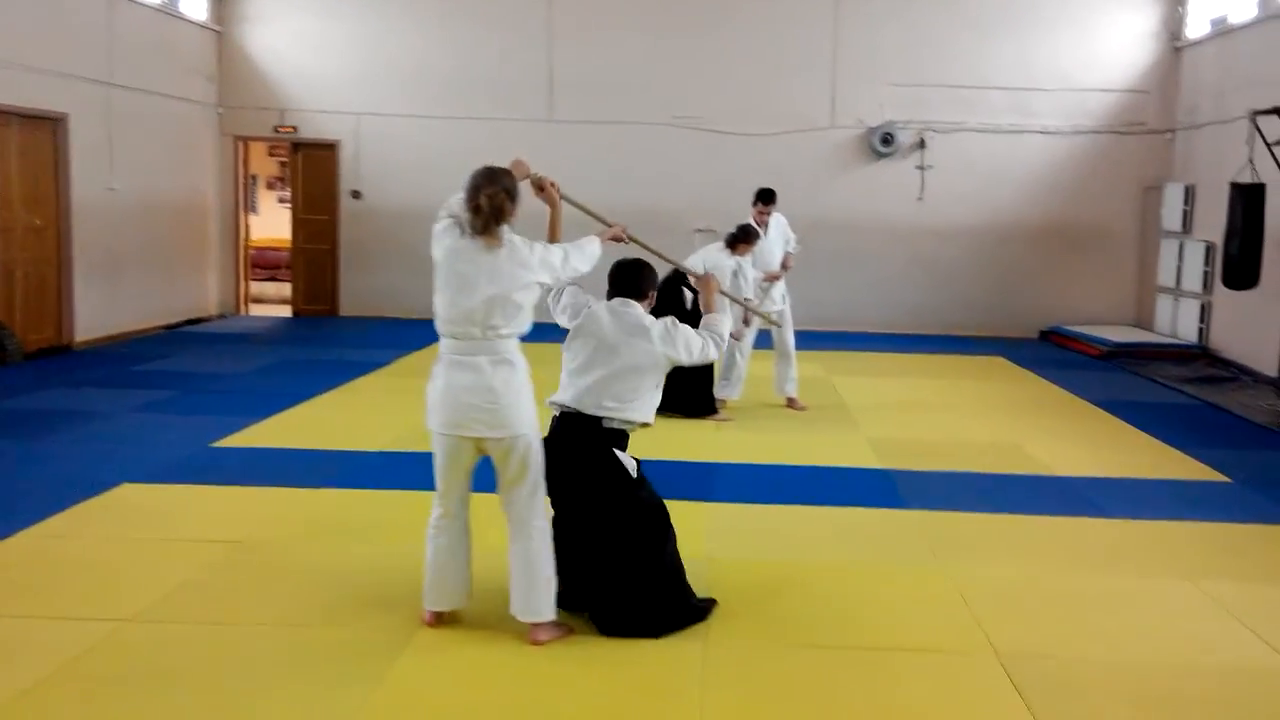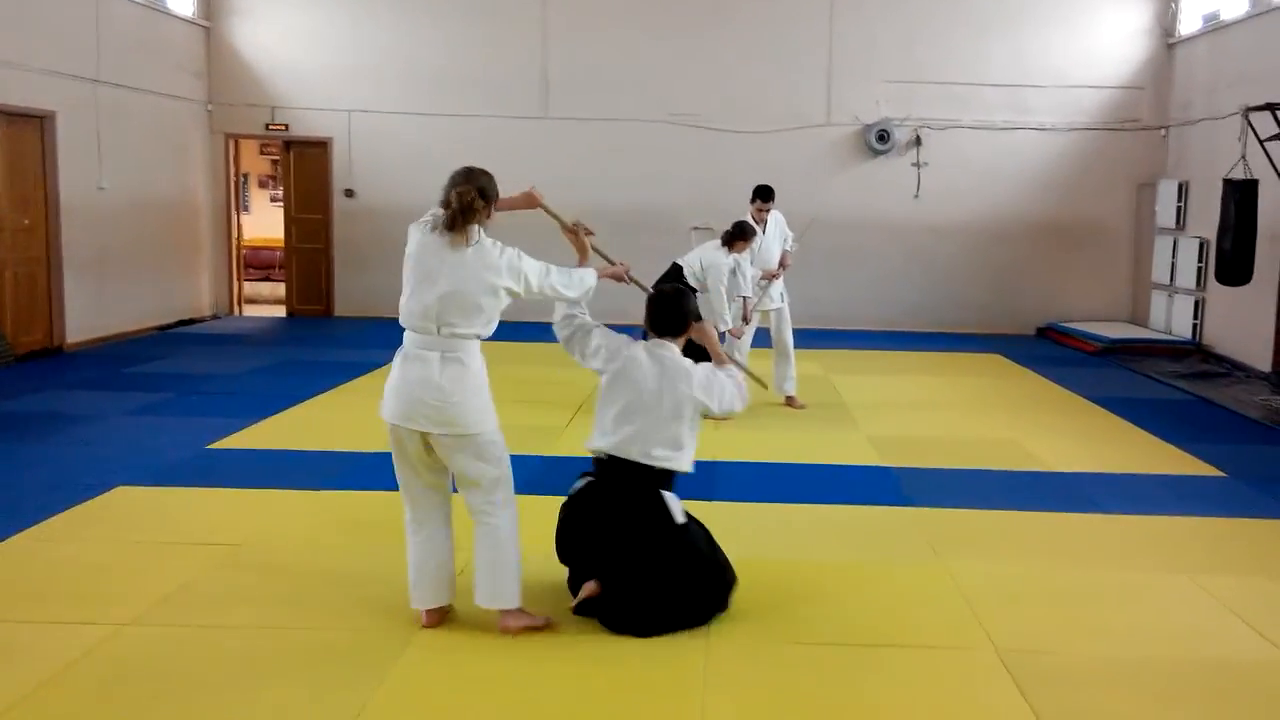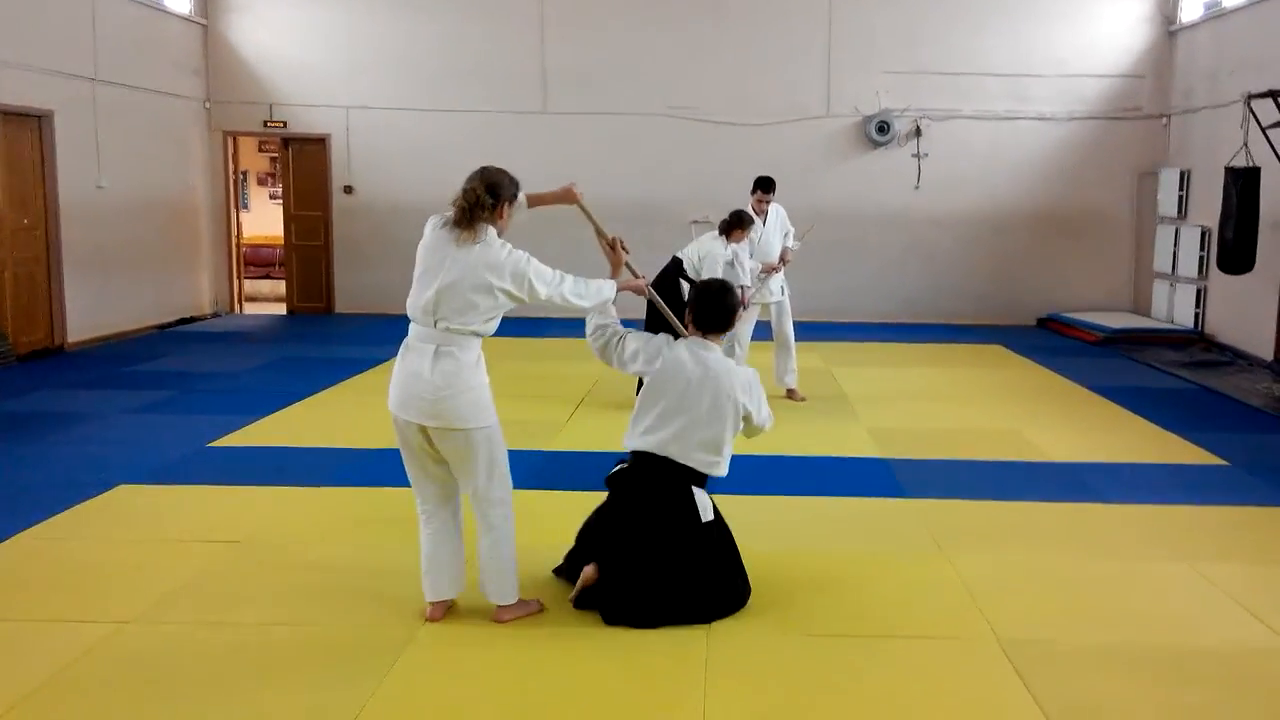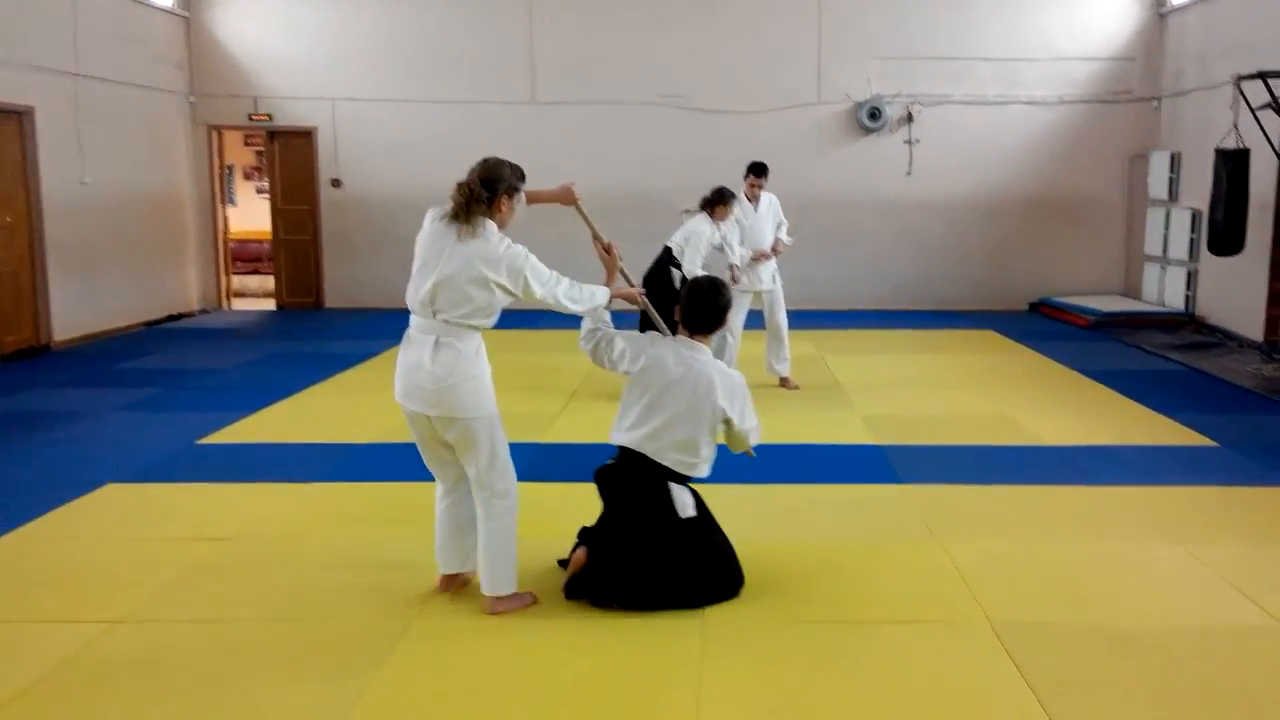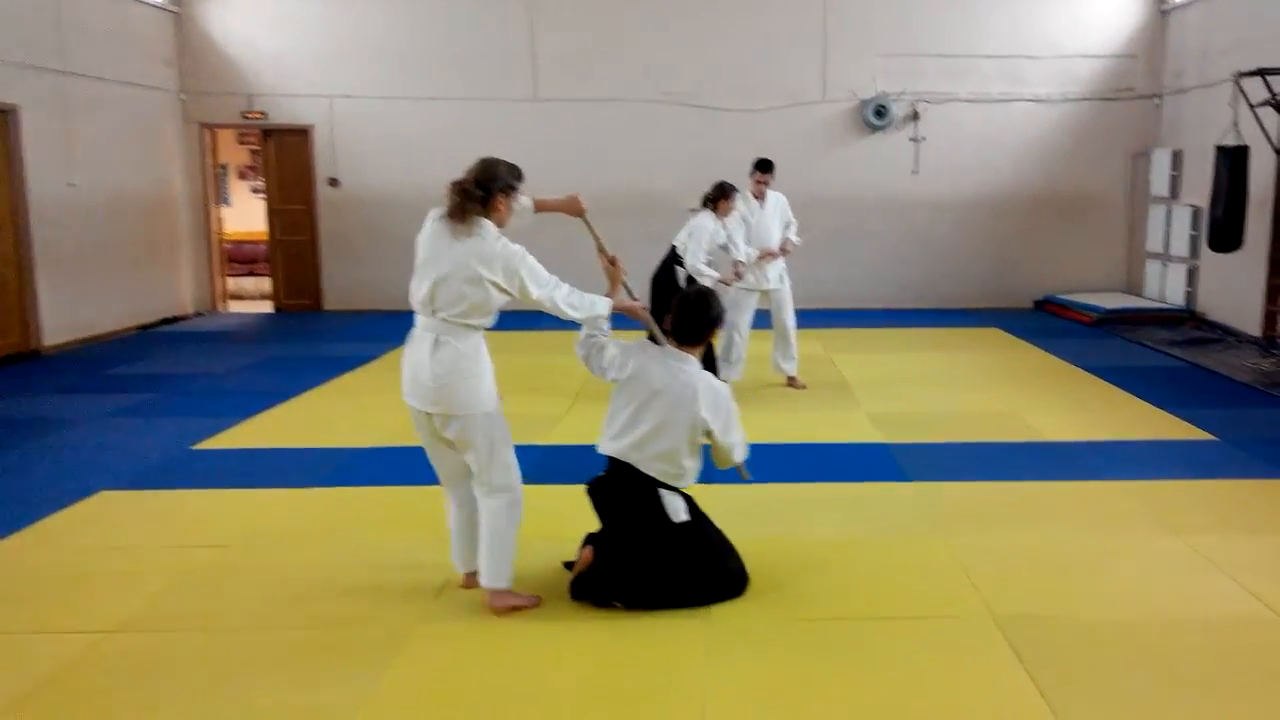
dt=0.3s
person 1, frame 1
left shoulder: (447, 241)
right shoulder: (528, 255)
left elbow: (455, 207)
right elbow: (574, 258)
left wrist: (501, 177)
right wrist: (604, 236)
left hip: (452, 383)
right hip: (503, 385)
left knee: (449, 504)
right knee: (526, 509)
left ankle: (439, 604)
right ankle: (539, 619)
person 1, frame 2
left shoulder: (419, 238)
right shoulder: (499, 260)
left elbow: (446, 216)
right elbow: (558, 282)
left wrist: (512, 203)
right wrist: (600, 271)
left hip: (409, 381)
right hip: (459, 386)
left knee: (424, 505)
right knee: (492, 500)
left ankle: (432, 604)
right ankle: (507, 607)
person 1, frame 3
left shoulder: (435, 231)
right shoulder: (506, 261)
left elbow: (473, 215)
right elbow: (568, 290)
left wrist: (547, 197)
right wrist: (621, 284)
left hip: (410, 374)
right hip: (458, 381)
left knee: (434, 498)
right knee: (492, 497)
left ankle: (438, 597)
right ankle: (505, 599)
person 1, frame 4
left shoulder: (434, 224)
right shoulder: (503, 255)
left elbow: (478, 207)
right elbow: (562, 293)
left wrist: (546, 196)
right wrist: (615, 292)
left hip: (414, 364)
right hip: (459, 372)
left knee: (452, 479)
right knee: (495, 486)
left ankle: (454, 569)
right ankle: (499, 591)
person 1, frame 5
left shoulder: (435, 225)
right shoulder: (501, 254)
left elbow: (483, 214)
right elbow: (560, 297)
right wrist: (616, 304)
left hip: (421, 363)
right hip: (461, 369)
left knee: (458, 478)
right knee: (499, 483)
left ankle: (472, 567)
right ankle: (496, 587)
person 2, frame 1
left shoulder: (587, 311)
right shoulder: (664, 332)
right elbow: (712, 345)
right wrist: (710, 300)
left hip: (562, 442)
right hip: (602, 452)
right knee: (645, 530)
left ankle: (576, 576)
person 2, frame 2
left shoulder: (619, 352)
right shoulder: (700, 378)
left elbow: (569, 322)
right elbow: (736, 395)
right wrist: (714, 348)
left hip: (599, 490)
right hip: (649, 503)
right knee: (709, 578)
left ankle: (597, 580)
right ankle: (610, 595)
person 2, frame 3
left shoulder: (659, 352)
right shoulder: (743, 379)
left elbow: (603, 336)
right elbow: (759, 425)
left hip: (635, 482)
right hip: (682, 499)
left knee: (617, 521)
right knee: (727, 592)
left ankle: (595, 568)
right ankle: (615, 589)
person 2, frame 4
left shoulder: (646, 349)
right shoulder: (728, 381)
left elbow: (594, 338)
right elbow: (745, 441)
left hip: (621, 478)
right hip: (665, 495)
right knee: (722, 579)
left ankle: (592, 554)
right ankle: (614, 580)
person 2, frame 5
left shoulder: (633, 357)
right shoulder: (713, 392)
left elbow: (590, 345)
right elbow: (731, 456)
left wrist: (610, 295)
left hip: (613, 490)
right hip: (656, 505)
right knee: (729, 577)
left ankle: (600, 553)
right ankle: (628, 585)
person 3, frame 1
left shoulder: (780, 221)
left elbow: (790, 239)
left wrist: (788, 255)
right wrist: (763, 276)
left hip: (777, 292)
right hip: (752, 294)
left knee: (786, 344)
right knee: (739, 344)
left ankle: (790, 394)
right ankle: (722, 395)
person 3, frame 2
left shoulder: (778, 219)
left elbow: (788, 237)
left wrist: (787, 253)
right wrist: (762, 274)
left hip: (776, 290)
right hip: (751, 292)
left knee: (785, 343)
right knee: (737, 343)
left ankle: (789, 393)
person 3, frame 3
left shoulder: (779, 212)
left elbow: (788, 232)
left wrist: (787, 248)
right wrist: (761, 267)
left hip: (776, 283)
left knee: (785, 335)
right knee: (738, 336)
left ankle: (789, 385)
person 3, frame 4
left shoulder: (772, 201)
right shoulder: (734, 206)
left elbow: (781, 224)
right elbow: (729, 245)
left wrist: (780, 240)
right wrist: (751, 255)
left hip: (768, 271)
right hip: (743, 273)
left knee: (778, 324)
right knee: (731, 326)
left ankle: (783, 374)
person 3, frame 5
left shoulder: (779, 200)
right shoulder: (739, 204)
left elbow: (790, 223)
right elbow: (734, 243)
left wrist: (788, 240)
right wrist: (757, 254)
left hip: (776, 270)
right hip: (749, 273)
left knee: (786, 323)
right knee: (736, 324)
left ankle: (790, 373)
right ankle: (724, 375)
person 4, frame 1
left shoulder: (723, 249)
right shoulder: (723, 263)
left elbow: (743, 269)
right elbow: (720, 300)
left hip: (672, 294)
right hip: (678, 298)
left ankle: (666, 401)
right ankle: (701, 407)
person 4, frame 2
left shoulder: (721, 250)
right shoulder: (719, 261)
left elbow: (739, 270)
right elbow: (717, 300)
right wrist: (728, 327)
right knee: (693, 350)
person 4, frame 3
left shoulder: (720, 238)
right shoulder: (717, 251)
left elbow: (738, 257)
left wrist: (743, 286)
left hip: (673, 285)
right hip: (673, 289)
person 4, frame 4
left shoulder: (708, 223)
right shoulder: (702, 230)
left elbow: (723, 241)
right elbow: (691, 269)
left hip: (669, 279)
right hip: (664, 281)
person 4, frame 5
left shoulder: (714, 221)
right shoulder: (705, 225)
left elbow: (727, 242)
right elbow: (694, 263)
left wrist: (740, 261)
right wrist: (720, 278)
left hip: (681, 278)
right hip: (673, 278)
